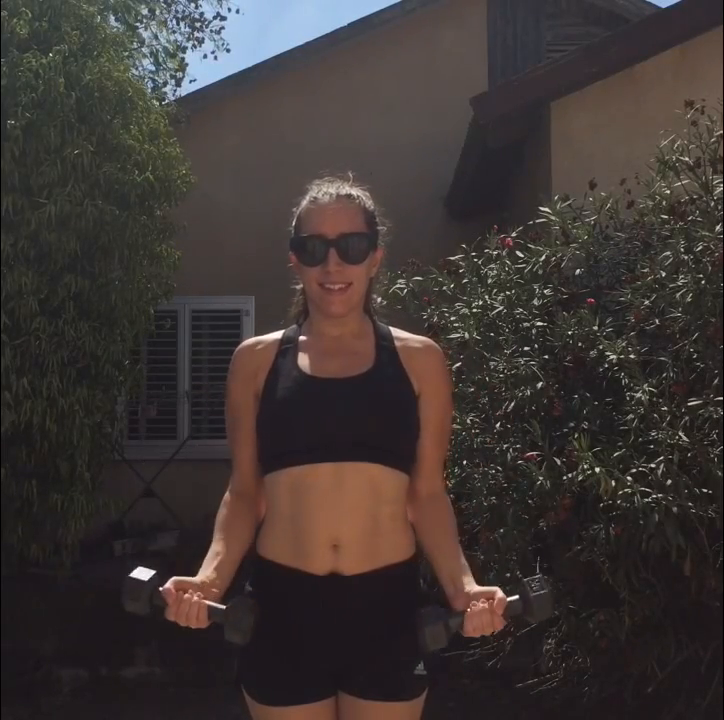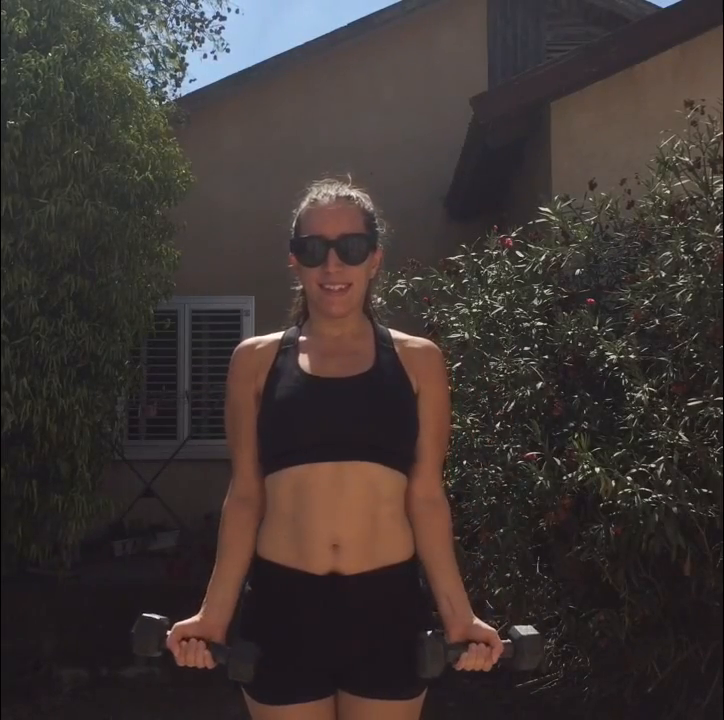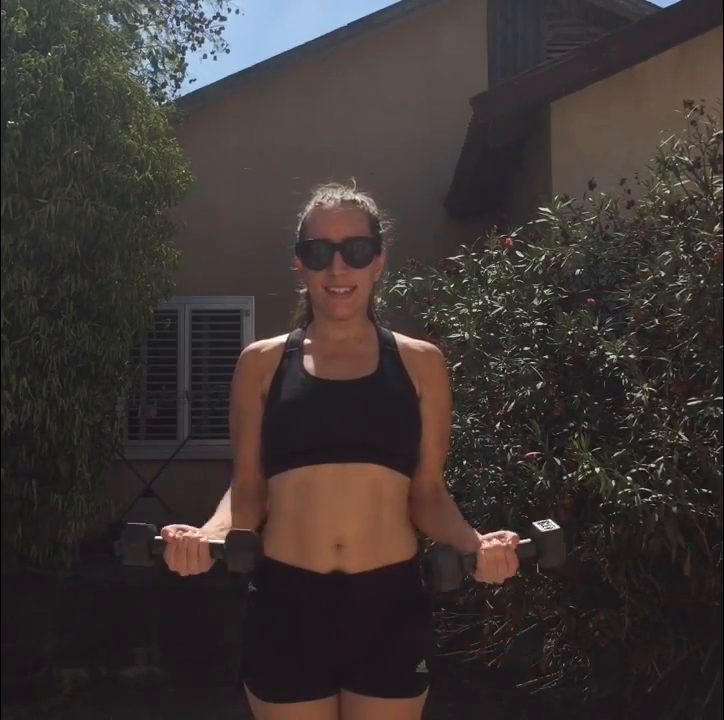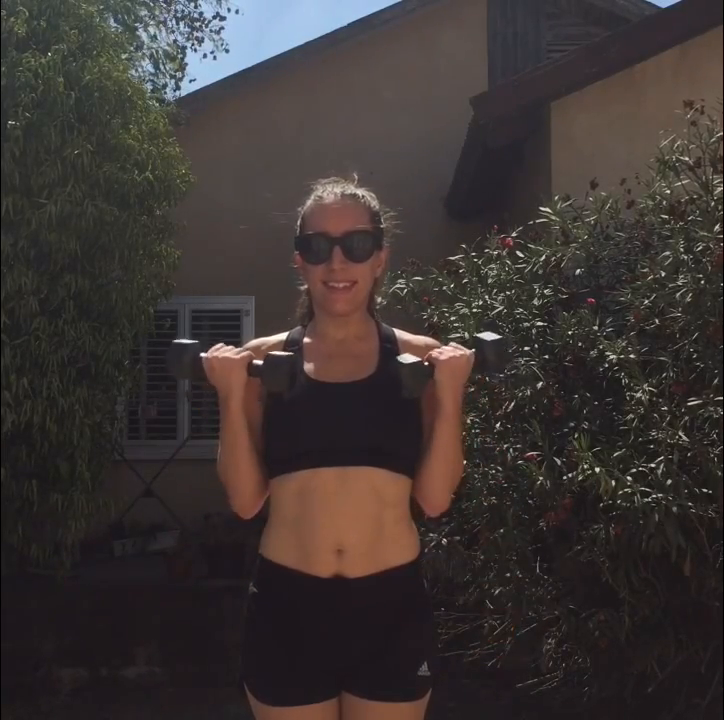
dt=0.5s
person 1, frame 1
left shoulder: (418, 358)
right shoulder: (257, 359)
left elbow: (428, 494)
right elbow: (244, 491)
left wrist: (463, 586)
right wrist: (211, 577)
left hip: (387, 605)
right hip: (284, 605)
person 1, frame 2
left shoulder: (417, 360)
right shoulder: (256, 360)
left elbow: (426, 496)
right elbow: (245, 495)
left wrist: (457, 610)
right wrist: (215, 610)
left hip: (388, 604)
right hip: (283, 605)
person 1, frame 3
left shoulder: (420, 363)
right shoulder: (262, 362)
left elbow: (427, 492)
right elbow: (247, 494)
left wrist: (474, 544)
right wrist: (211, 534)
left hip: (390, 604)
right hip: (286, 604)
person 1, frame 4
left shoulder: (420, 358)
right shoulder: (261, 360)
left elbow: (434, 497)
right elbow: (245, 499)
left wrist: (449, 397)
right wrist: (232, 398)
left hip: (392, 607)
right hip: (288, 606)
